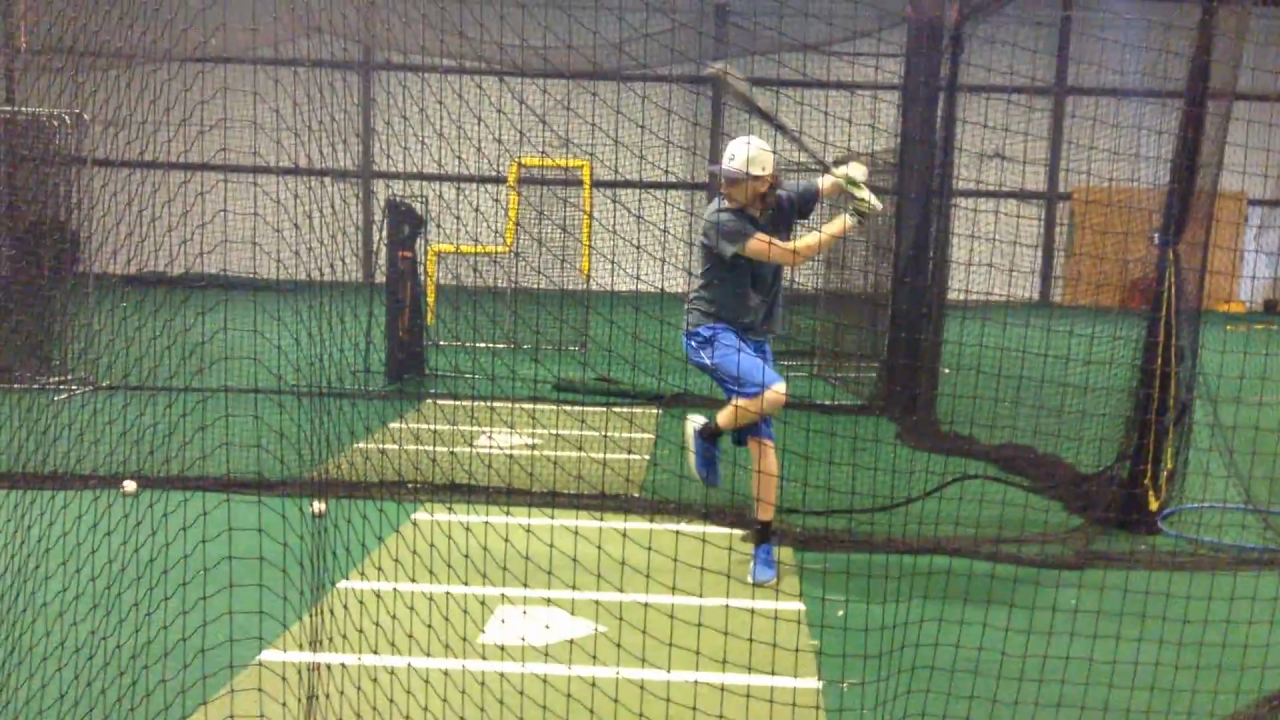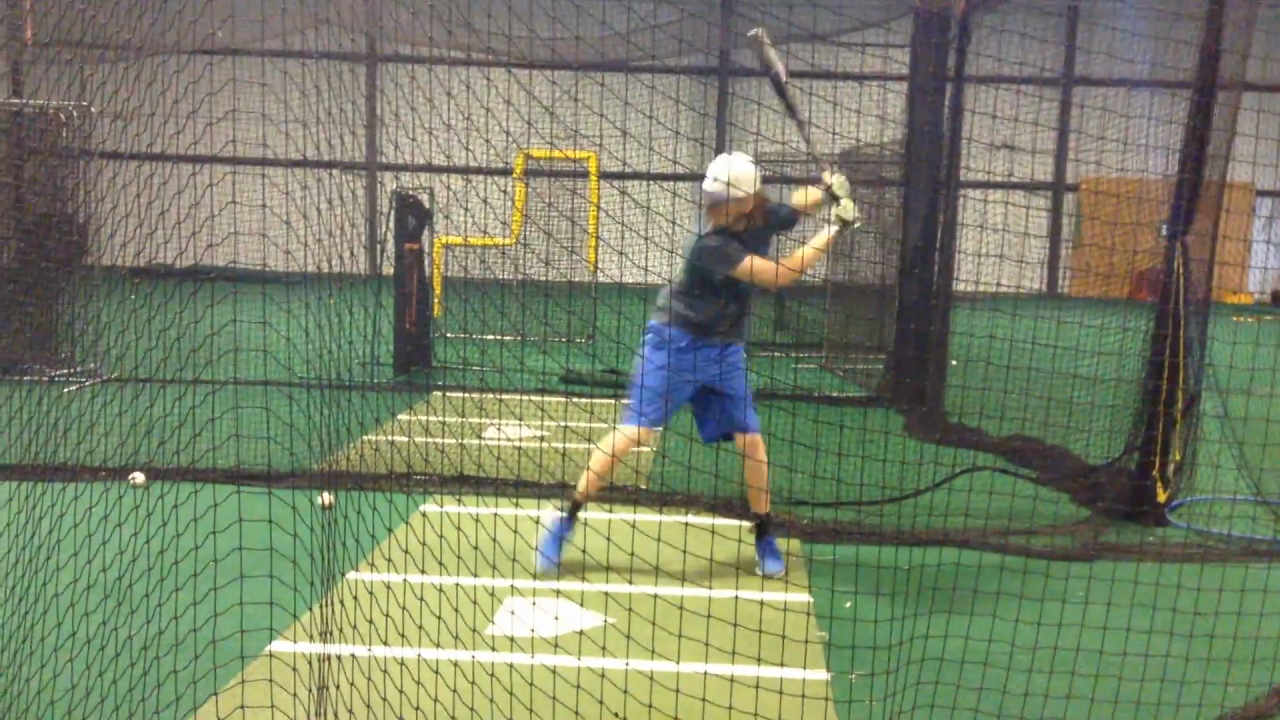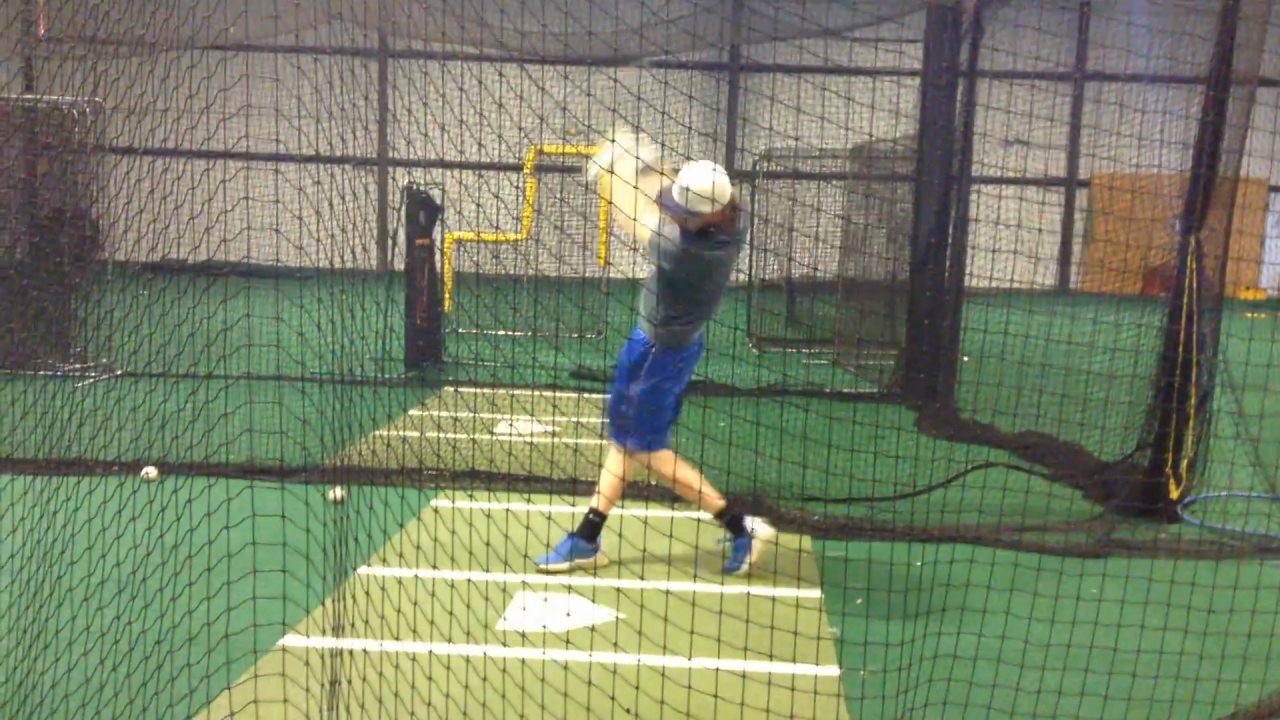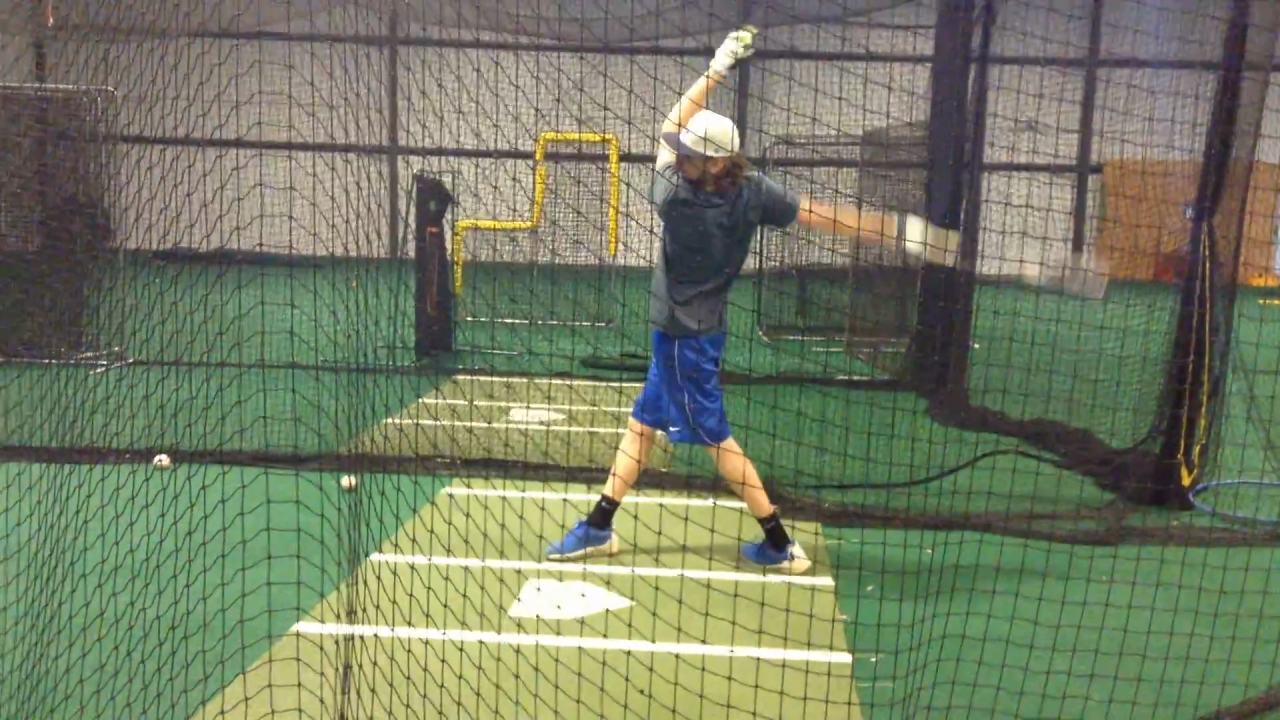
dt=0.4s
person 1, frame 1
left shoulder: (784, 200)
right shoulder: (719, 220)
left elbow: (847, 174)
right elbow: (791, 255)
left wrist: (853, 179)
right wrist: (850, 218)
left hip: (752, 335)
right hip: (711, 331)
left knee: (762, 439)
right knee: (774, 393)
left ankle: (763, 544)
right ankle: (706, 431)
person 1, frame 2
left shoulder: (766, 214)
right shoulder: (709, 241)
left elbow: (802, 203)
right elbow: (782, 275)
left wrist: (829, 193)
right wrist: (833, 228)
left hip: (723, 347)
right hip: (674, 339)
left knee: (751, 439)
right knee: (635, 432)
left ankle: (764, 538)
right ankle: (567, 517)
person 1, frame 3
left shoulder: (683, 252)
right shoulder: (723, 227)
right elbow: (671, 193)
left hip: (663, 346)
right hip: (674, 342)
left knee: (640, 446)
right knee: (627, 439)
left ankle: (739, 525)
right ankle: (589, 540)
person 1, frame 4
left shoulder: (674, 197)
right shoulder: (757, 192)
left elbow: (669, 130)
right elbow: (825, 217)
left wrist: (715, 69)
right wrist: (900, 229)
left hip: (683, 332)
right hip: (691, 329)
left knee: (714, 437)
right knee: (643, 423)
left ankle: (781, 543)
right ankle: (597, 527)
